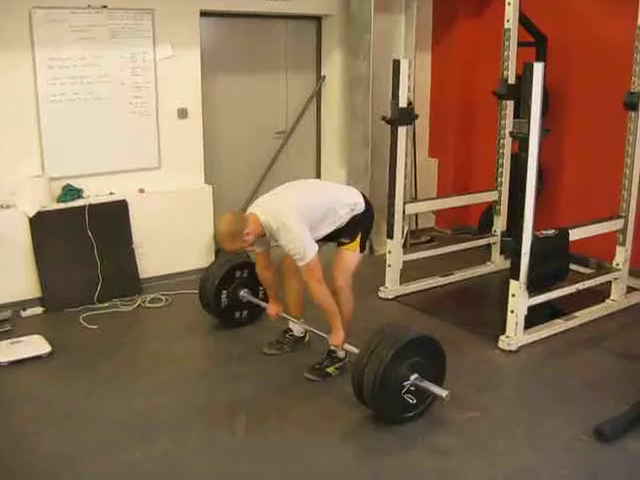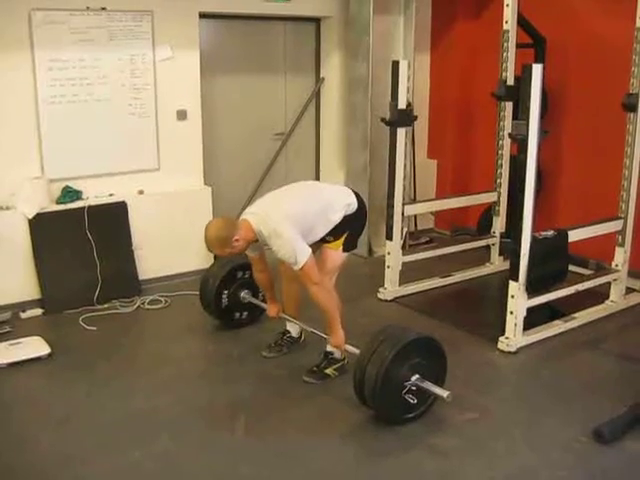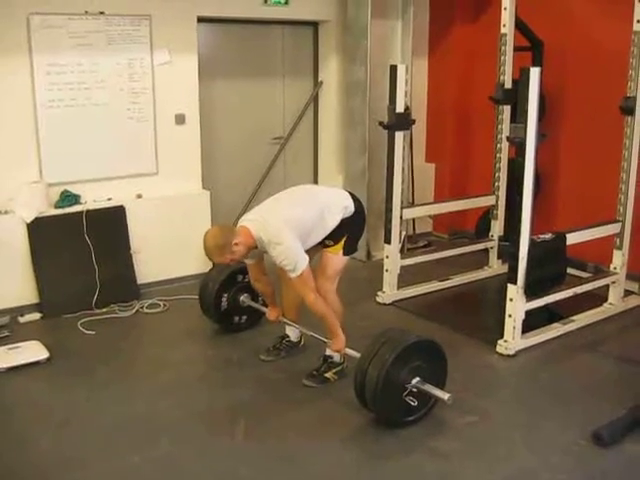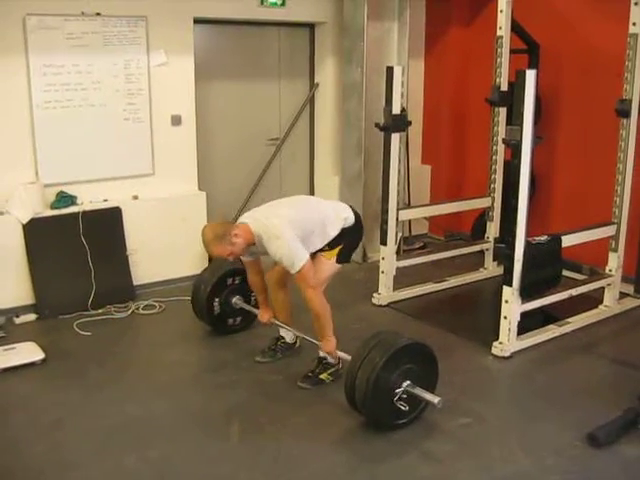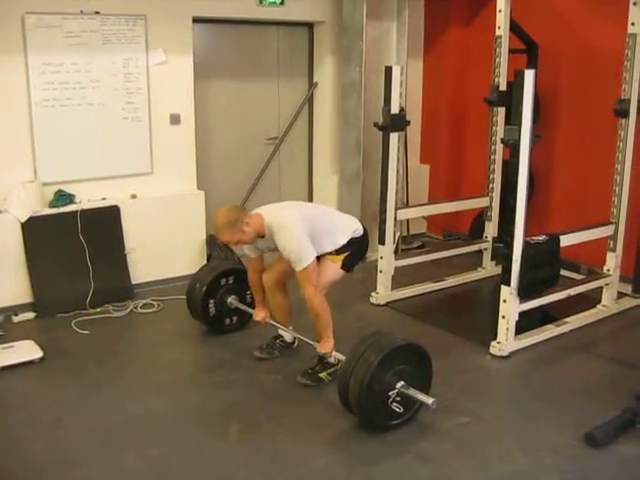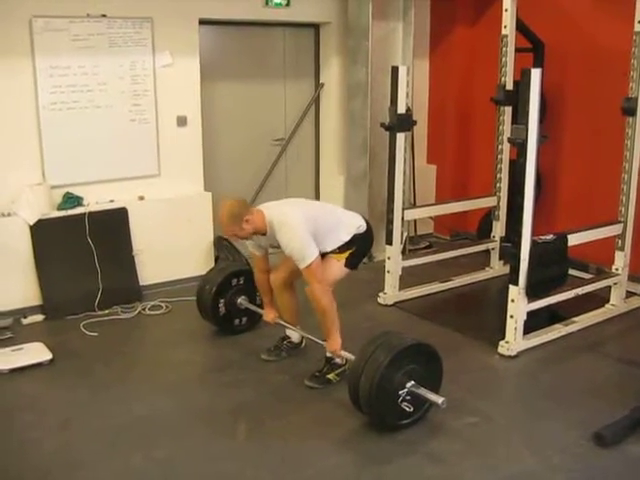
dt=0.4s
person 1, frame 1
left shoulder: (288, 229)
right shoulder: (251, 221)
left elbow: (316, 282)
right elbow: (264, 266)
left wrist: (337, 330)
right wrist: (274, 301)
left hip: (354, 211)
right hip: (328, 209)
left knee: (340, 281)
right knee: (289, 266)
left ankle: (338, 354)
right ankle: (296, 332)
person 1, frame 2
left shoulder: (280, 235)
right shoulder: (245, 226)
left elbow: (315, 284)
right elbow: (260, 270)
left wrist: (337, 330)
right wrist: (271, 301)
left hip: (348, 210)
right hip: (322, 206)
left knee: (324, 280)
right knee: (287, 268)
left ankle: (335, 355)
right ankle: (293, 333)
person 1, frame 3
left shoulder: (279, 242)
right shoulder: (243, 233)
left elbow: (310, 294)
right elbow: (258, 277)
left wrist: (337, 335)
right wrist: (273, 306)
left hip: (346, 212)
right hip: (319, 209)
left knee: (324, 284)
right knee: (287, 274)
left ankle: (335, 360)
right ankle: (292, 337)
person 1, frame 4
left shoulder: (277, 238)
right shoulder: (243, 231)
left elbow: (311, 288)
right elbow: (255, 274)
left wrist: (328, 338)
right wrist: (264, 306)
left hip: (344, 225)
right hip: (317, 222)
left knee: (312, 287)
right knee: (274, 278)
left ankle: (329, 360)
right ankle: (287, 339)
person 1, frame 5
left shoulder: (287, 232)
right shoulder: (250, 229)
left elbow: (312, 288)
right elbow: (255, 272)
left wrist: (327, 339)
right wrist: (260, 305)
left hip: (351, 238)
right hip: (320, 236)
left knee: (310, 291)
right knee: (270, 279)
left ankle: (328, 359)
right ankle: (286, 338)
person 1, frame 6
left shoulder: (290, 230)
right shoulder: (254, 225)
left elbow: (317, 285)
right elbow: (261, 271)
left wrist: (334, 336)
right wrist: (268, 306)
left hip: (354, 235)
right hip: (325, 234)
left knee: (315, 290)
right knee: (278, 279)
left ankle: (336, 360)
right ankle: (293, 339)
